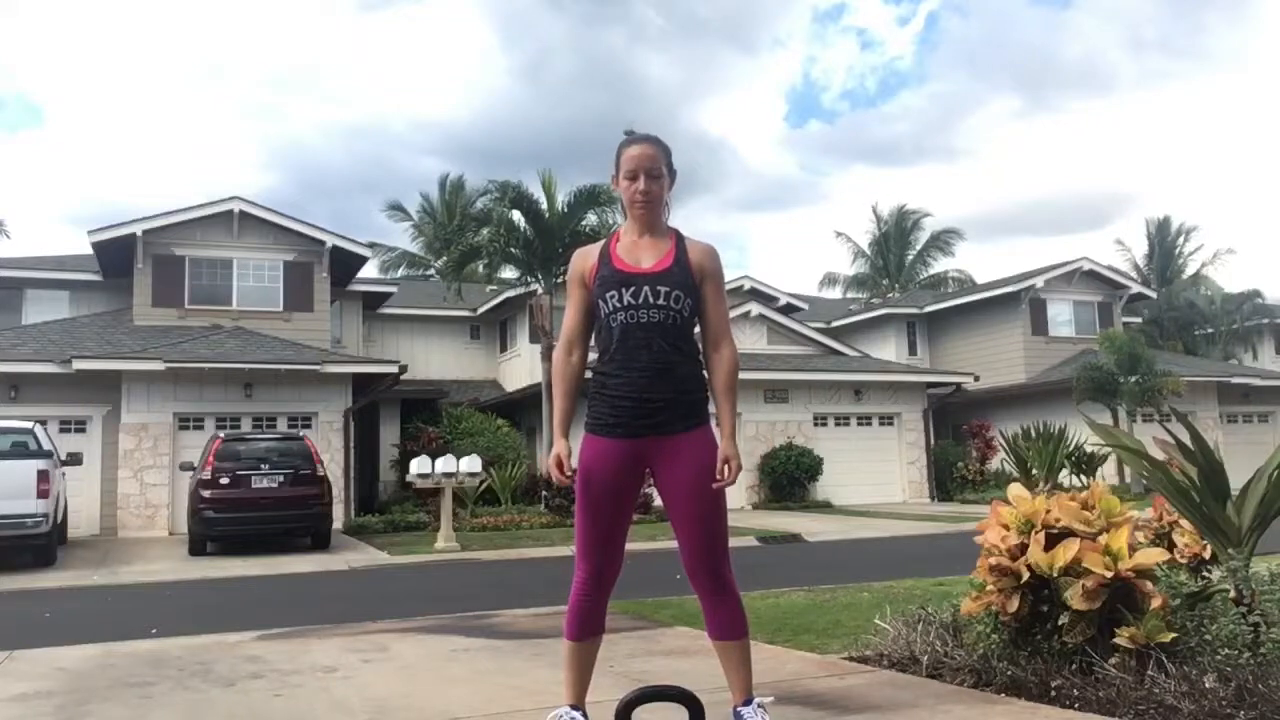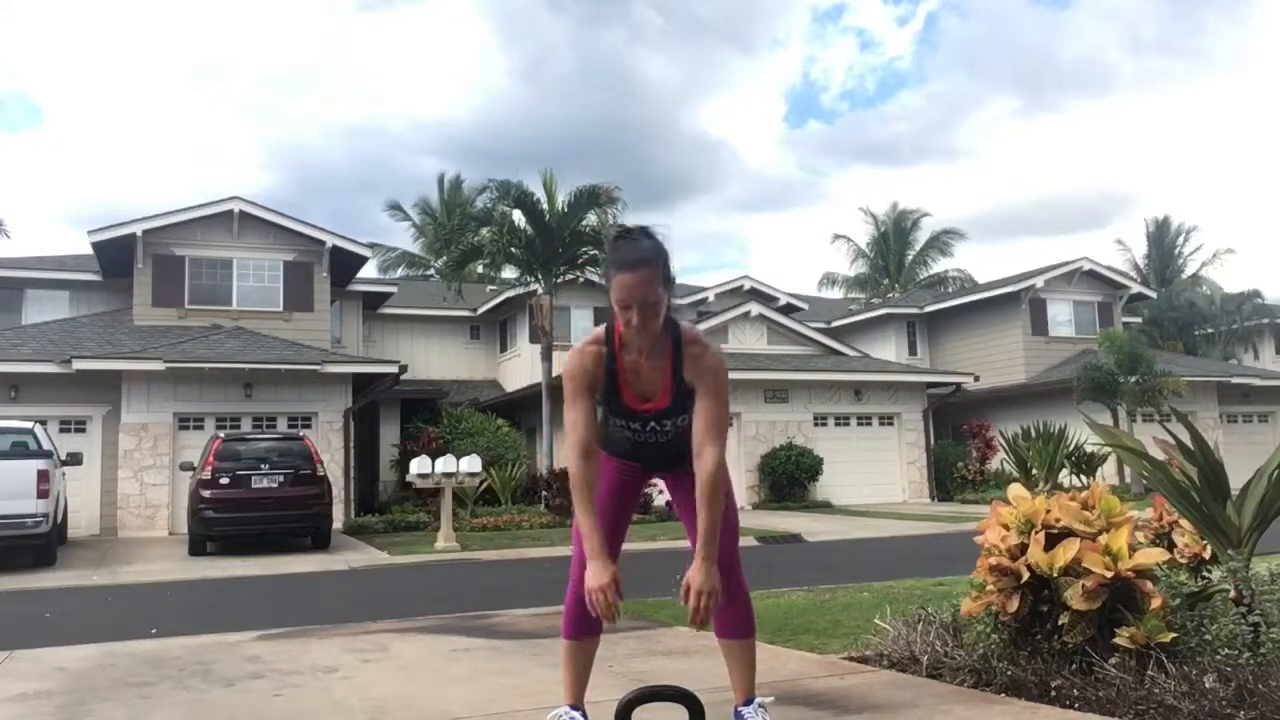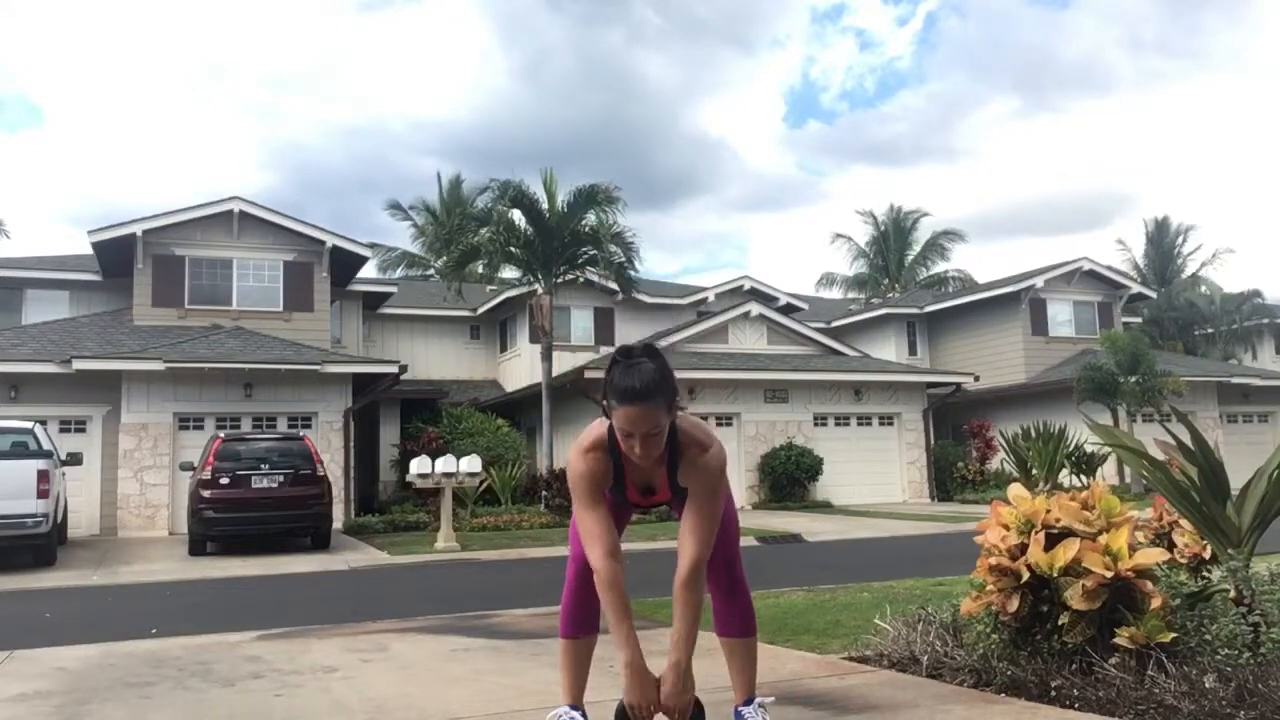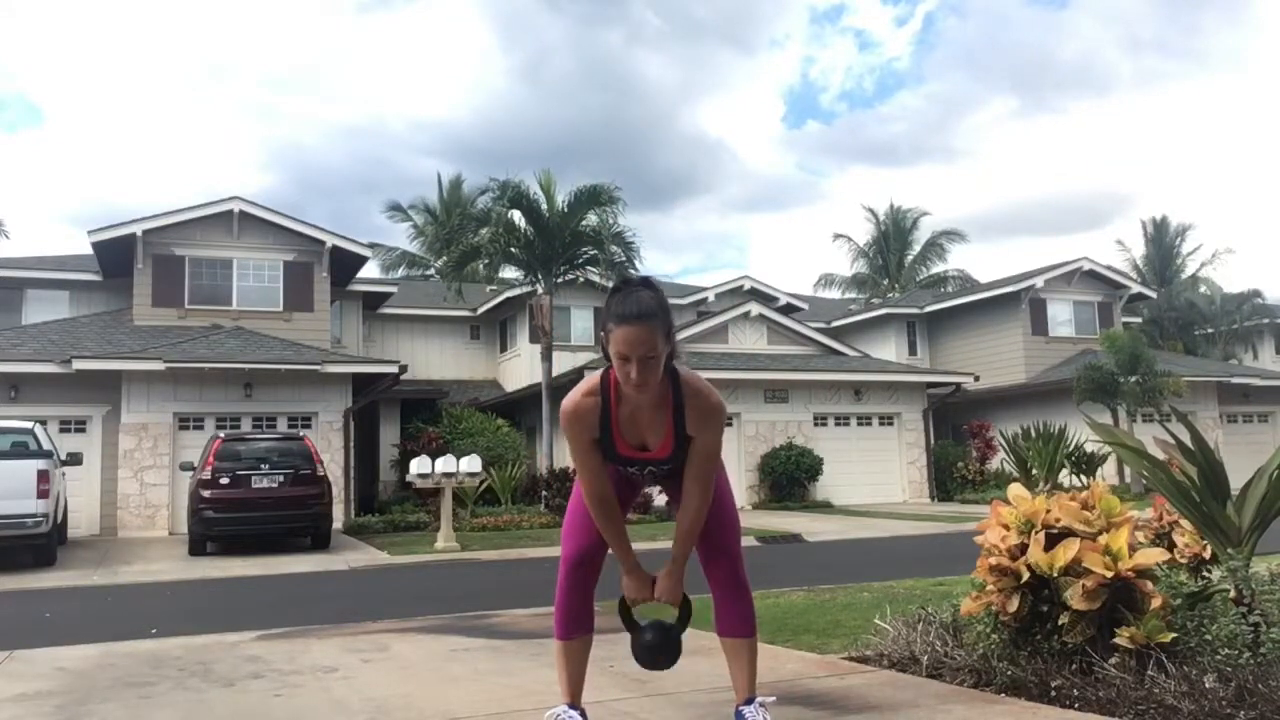
dt=0.7s
person 1, frame 1
left shoulder: (699, 257)
right shoulder: (589, 260)
left elbow: (720, 348)
right elbow: (570, 350)
left wrist: (728, 434)
right wrist: (559, 434)
left hip: (684, 432)
right hip: (608, 433)
left knee: (711, 573)
right knee: (592, 575)
person 1, frame 2
left shoulder: (700, 356)
right shoulder: (587, 357)
left elbow: (710, 453)
right elbow: (580, 457)
left wrist: (704, 561)
right wrist: (598, 558)
left hip: (684, 457)
right hip: (618, 456)
left knee: (723, 571)
right knee: (586, 575)
person 1, frame 3
left shoulder: (704, 453)
right shoulder: (587, 456)
left elbow: (690, 569)
right elbow: (605, 565)
left wrist: (679, 667)
right wrist: (633, 667)
left hip: (688, 481)
right hip: (613, 484)
left knee: (725, 569)
right knee: (582, 570)
person 1, frame 4
left shoulder: (704, 402)
right shoulder: (579, 406)
left elbow: (696, 499)
right elbow: (600, 498)
left wrist: (675, 570)
right wrist: (630, 570)
left hip: (683, 466)
right hip: (614, 469)
left knee: (727, 569)
right knee: (576, 564)
